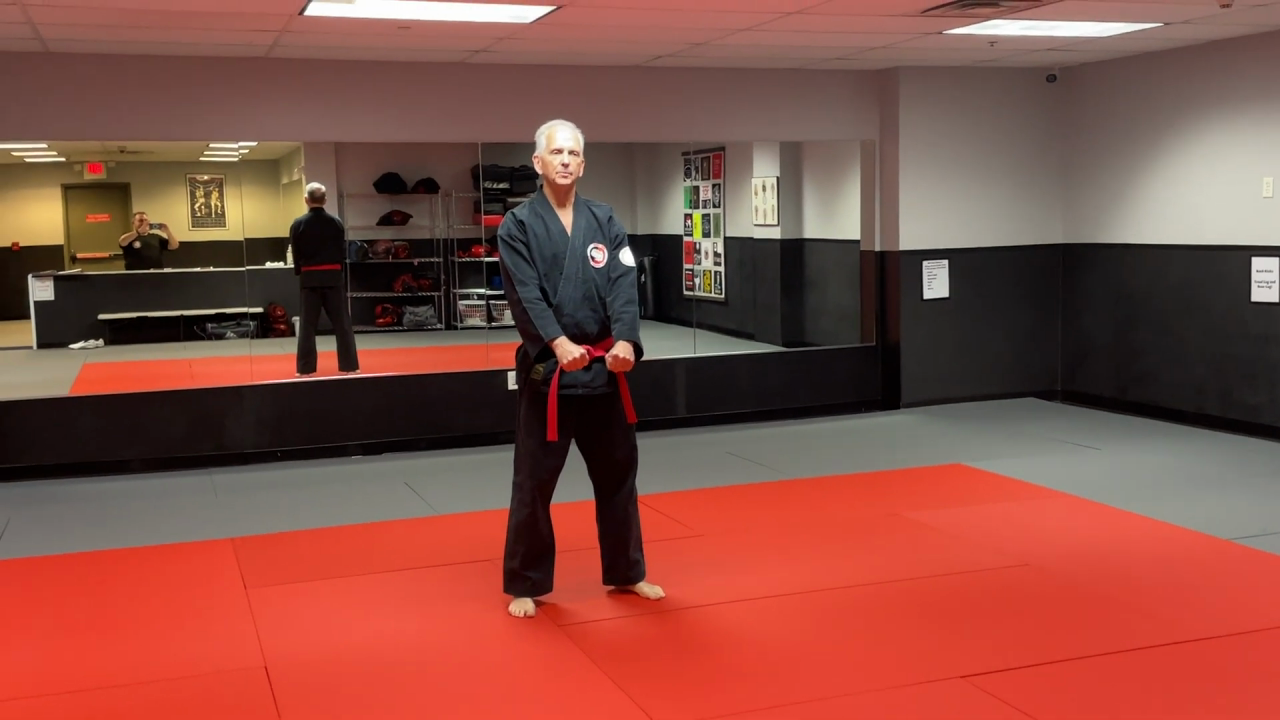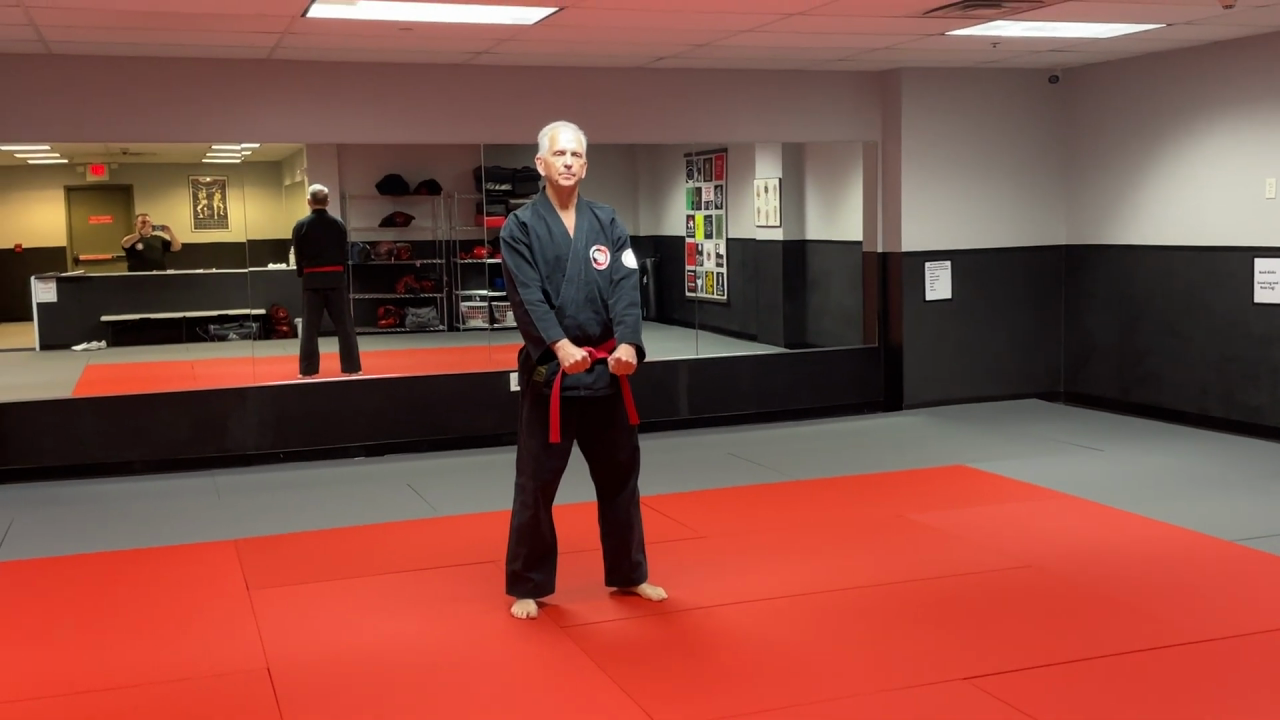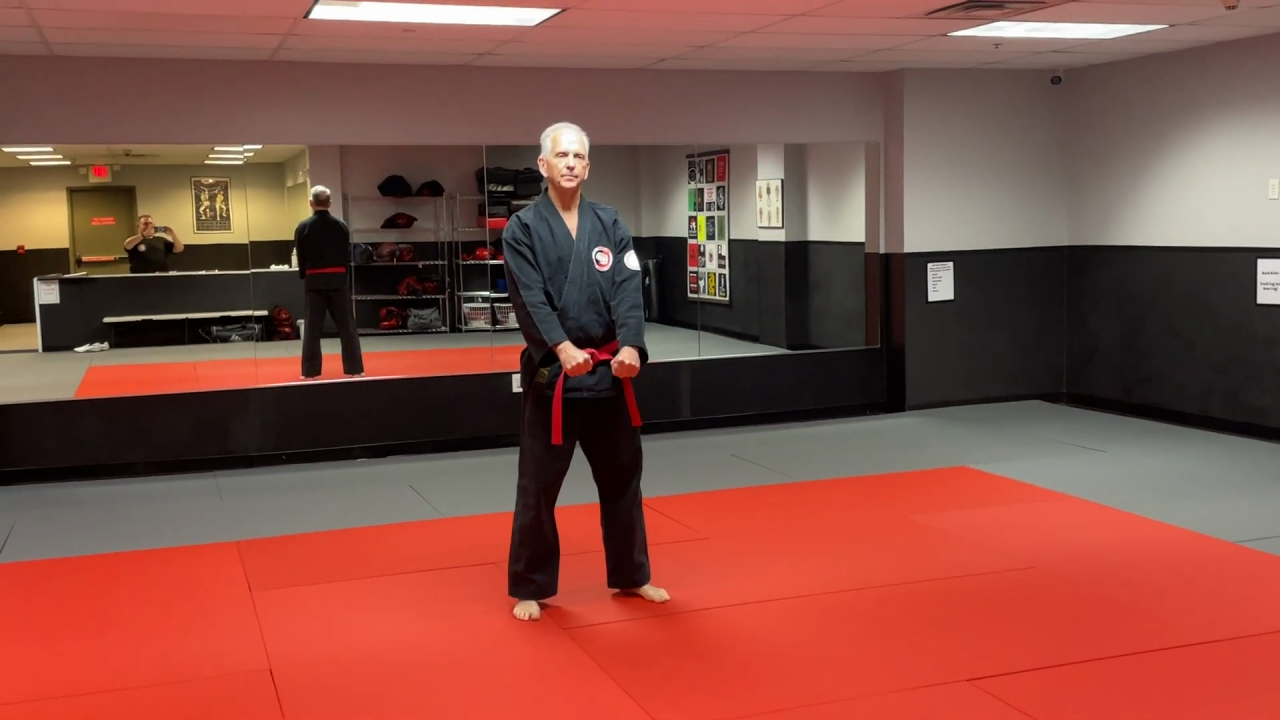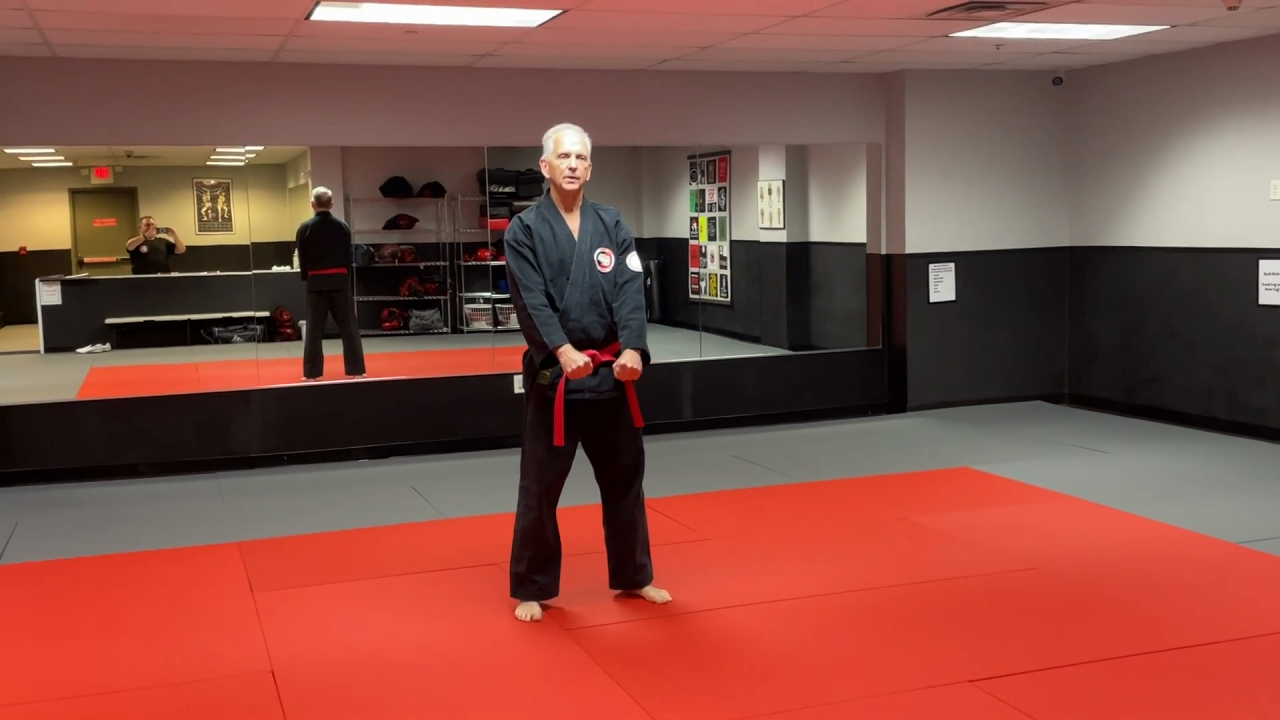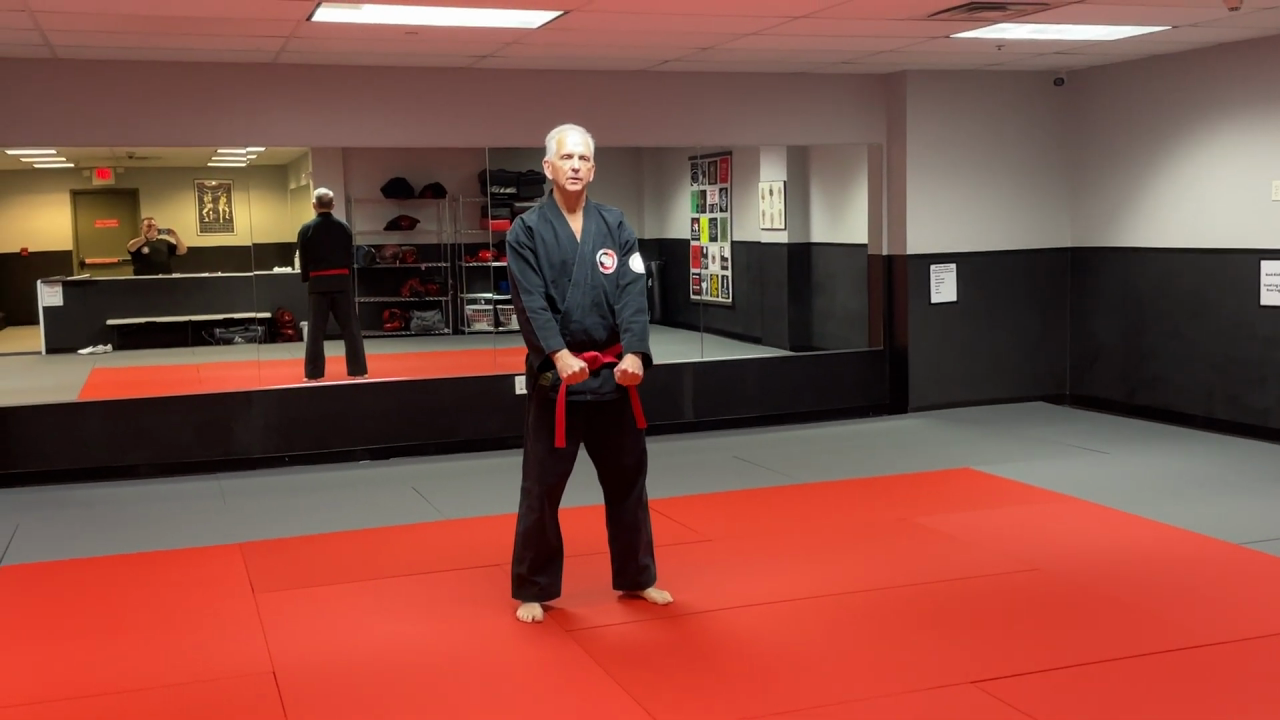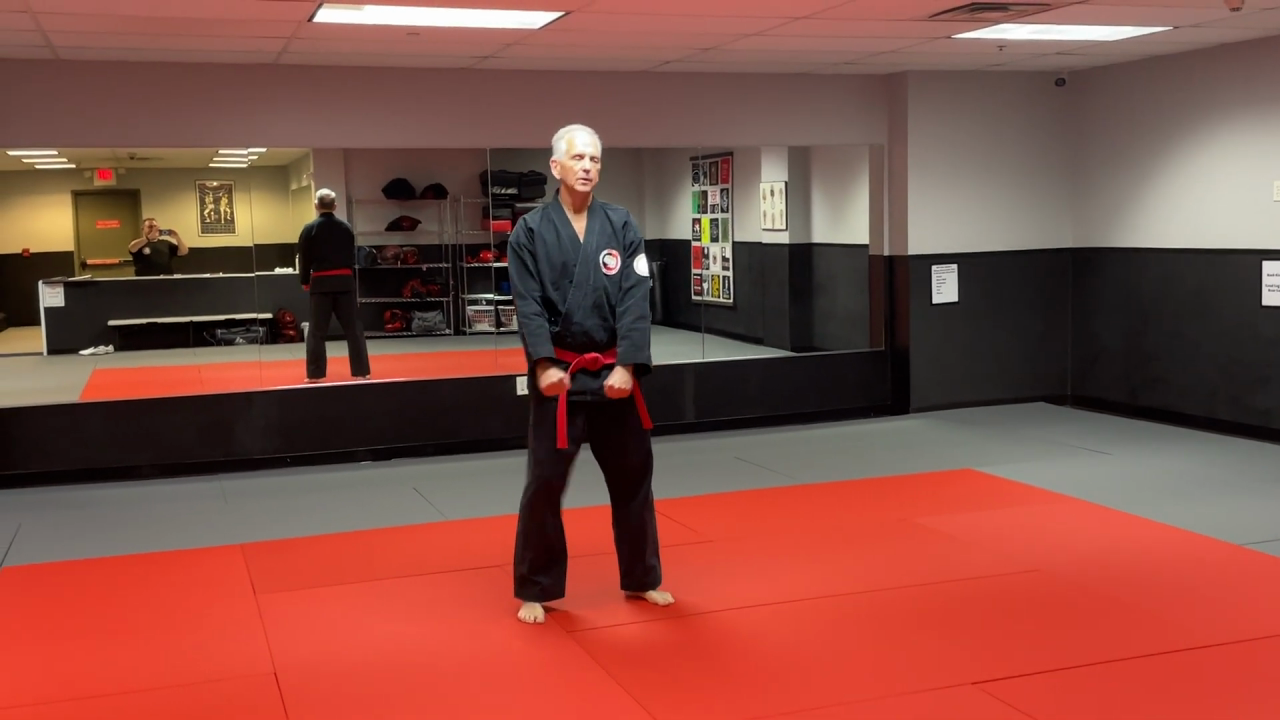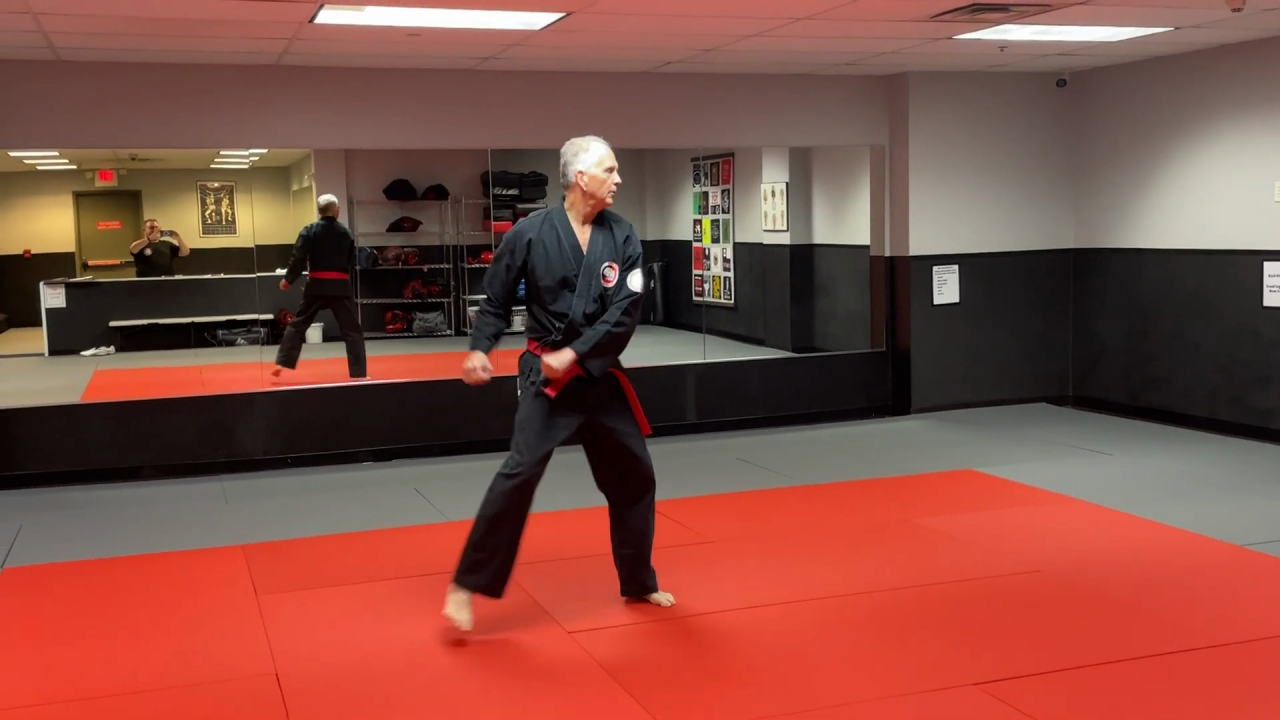
dt=0.2s
person 1, frame 1
left shoulder: (604, 221)
right shoulder: (518, 225)
left elbow: (623, 285)
right elbow: (525, 295)
left wrist: (625, 340)
right wrist: (559, 343)
left hip: (603, 367)
right hip: (546, 368)
left knee: (617, 473)
right knee: (534, 481)
left ankle: (625, 573)
right ankle: (525, 584)
person 1, frame 2
left shoulder: (606, 222)
right shoulder: (520, 227)
left elbow: (625, 287)
right elbow: (527, 297)
left wrist: (627, 343)
right wrist: (561, 346)
left hip: (605, 368)
right hip: (548, 370)
left knee: (619, 474)
right knee: (536, 483)
left ankle: (628, 574)
right ankle: (527, 586)
person 1, frame 3
left shoulder: (609, 223)
right shoulder: (523, 228)
left elbow: (627, 289)
right elbow: (530, 298)
left wrist: (630, 345)
right wrist: (562, 349)
left hip: (608, 369)
right hip: (551, 372)
left knee: (622, 475)
right knee: (539, 484)
left ankle: (631, 576)
right ankle: (530, 588)
person 1, frame 4
left shoulder: (611, 224)
right shoulder: (525, 230)
left elbow: (630, 291)
right elbow: (531, 300)
left wrist: (633, 347)
right wrist: (562, 351)
left hip: (610, 370)
right hip: (553, 372)
left knee: (624, 476)
right knee: (541, 485)
left ankle: (632, 577)
right ankle: (531, 588)
person 1, frame 5
left shoulder: (615, 225)
right shoulder: (527, 231)
left elbow: (632, 295)
right elbow: (531, 303)
left wrist: (634, 353)
right wrist: (559, 356)
left hip: (612, 371)
right hip: (555, 374)
left knee: (627, 477)
right knee: (543, 485)
left ankle: (636, 578)
right ankle: (533, 589)
person 1, frame 6
left shoulder: (620, 223)
right shoulder: (531, 230)
left elbow: (637, 300)
right elbow: (529, 306)
left wrist: (628, 365)
right wrist: (543, 365)
left hip: (615, 370)
right hip: (559, 372)
left knee: (632, 477)
right knee: (546, 482)
left ankle: (642, 579)
right ankle: (538, 589)
person 1, frame 7
left shoulder: (622, 234)
right shoulder: (533, 231)
left elbow: (626, 311)
right elbow: (498, 293)
left wrist: (576, 352)
right wrist: (480, 346)
left hip: (601, 375)
right hip: (545, 375)
left knee: (635, 477)
right knee: (519, 475)
left ankle: (638, 583)
right ankle: (467, 587)
person 2, frame 1
left shoulder: (298, 224)
right shoulder: (336, 222)
left elbow: (296, 255)
right elbow: (342, 252)
left hip: (309, 278)
right hip: (333, 276)
left knee: (307, 324)
right knee: (342, 322)
left ankle: (305, 368)
right ankle: (349, 366)
person 2, frame 2
left shoulder: (301, 226)
right shoulder: (339, 224)
left elbow: (298, 257)
right elbow: (345, 254)
left hip: (312, 279)
right hip: (335, 278)
left knee: (310, 326)
right knee: (344, 324)
left ankle: (308, 370)
right ankle: (352, 367)
person 2, frame 3
left shoulder: (303, 227)
right shoulder: (341, 225)
left elbow: (301, 258)
right elbow: (347, 255)
left hip: (314, 281)
right hip: (337, 279)
left knee: (312, 327)
right knee: (346, 325)
left ankle: (310, 372)
right ankle: (354, 369)
person 2, frame 4
left shoulder: (305, 228)
right shoulder: (342, 226)
left elbow: (302, 259)
right elbow: (349, 256)
left wrist: (307, 278)
left hip: (316, 281)
right hip: (339, 280)
left knee: (314, 328)
right knee: (348, 326)
left ankle: (312, 373)
right ankle: (356, 370)
person 2, frame 5
left shoulder: (307, 229)
right shoulder: (344, 227)
left elbow: (303, 259)
right elbow: (350, 256)
left wrist: (306, 279)
left hip: (318, 282)
right hip: (342, 281)
left knee: (316, 330)
right knee: (350, 327)
left ankle: (313, 374)
right ankle: (358, 371)
person 2, frame 6
left shoulder: (310, 229)
right shoulder: (346, 228)
left elbow: (304, 259)
right elbow: (351, 256)
left wrist: (305, 281)
left hip: (320, 282)
right hip: (344, 281)
left knee: (316, 330)
right knee: (353, 328)
left ankle: (315, 374)
right ankle: (361, 372)
person 2, frame 7
left shoulder: (310, 230)
right shoulder: (345, 232)
left elbow: (298, 257)
right elbow: (351, 261)
left wrist: (289, 279)
left hip: (316, 285)
right hip: (340, 286)
left knee: (298, 325)
right knee: (352, 330)
left ankle: (282, 363)
right ankle: (359, 373)
